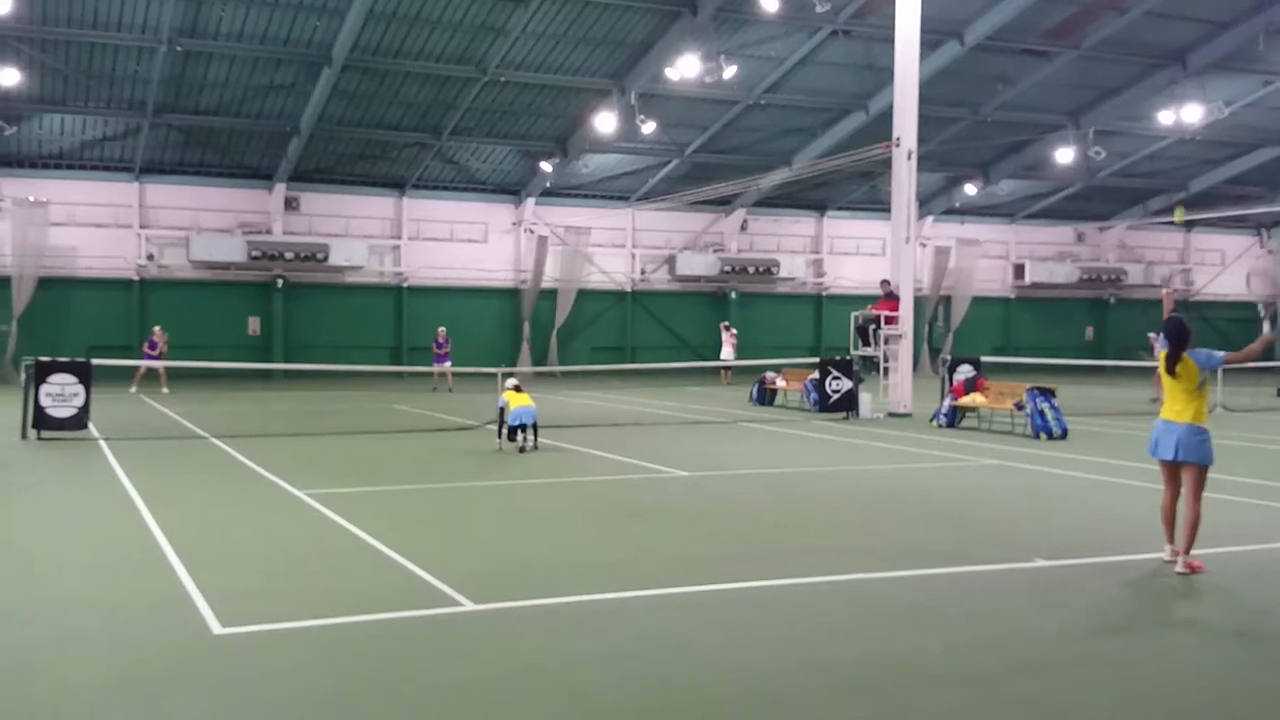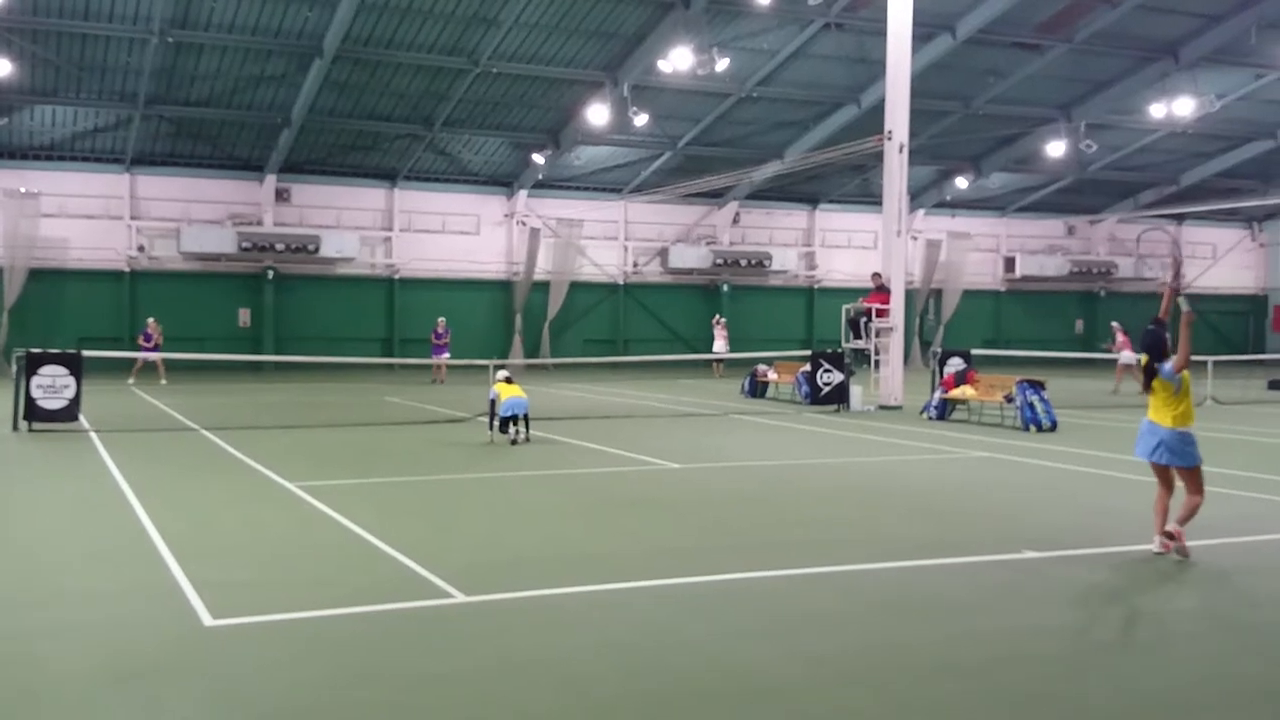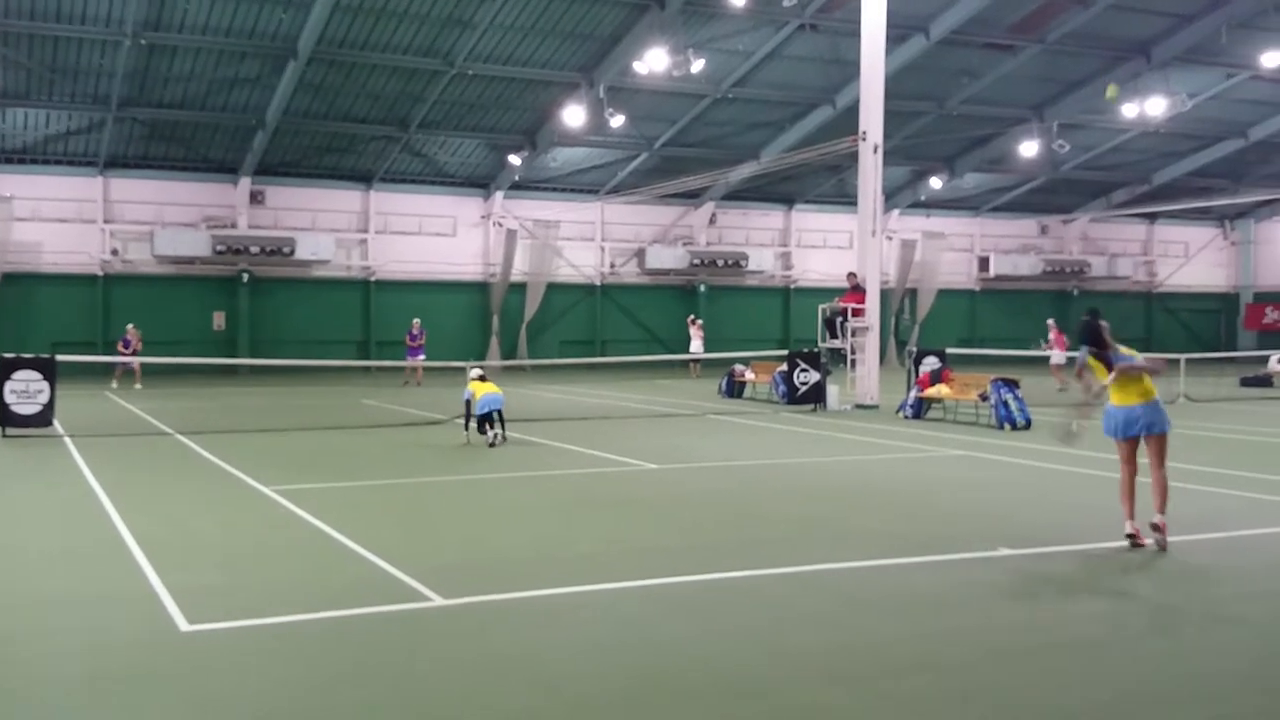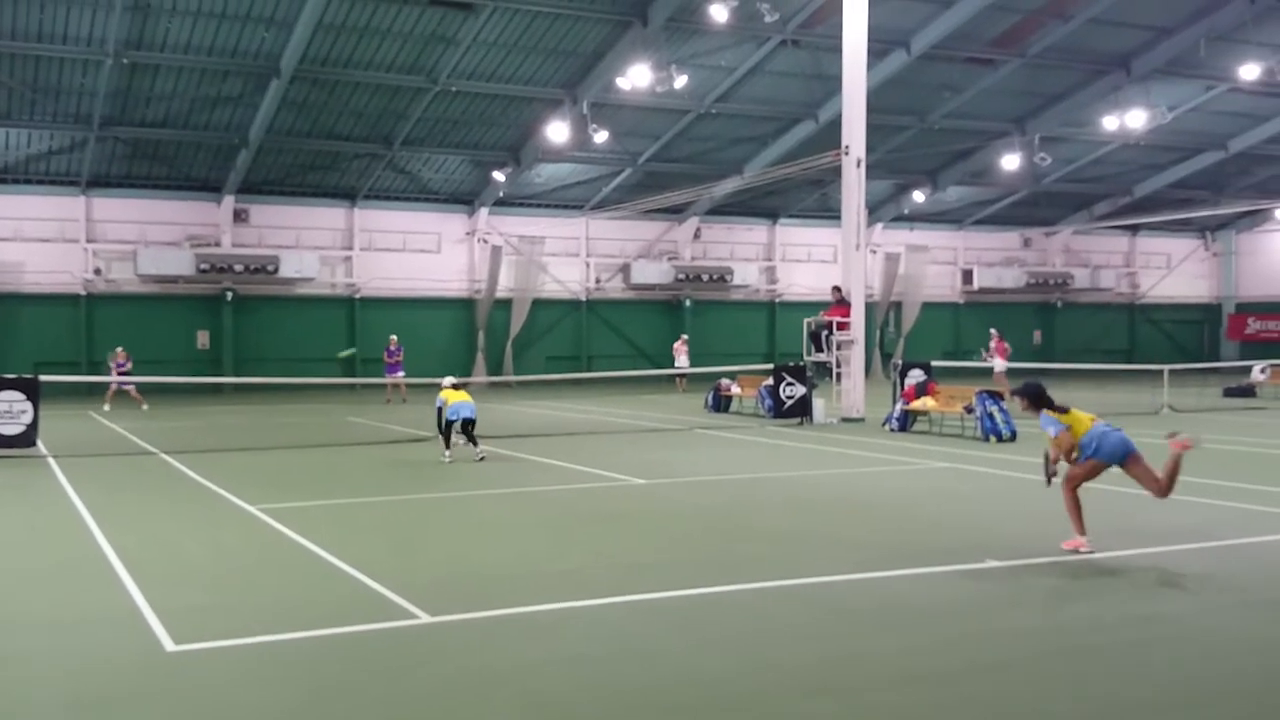
dt=0.5s
person 1, frame 1
left shoulder: (1164, 353)
right shoulder: (1198, 358)
left elbow: (1168, 325)
right elbow: (1243, 356)
left wrist: (1167, 295)
right wrist: (1266, 339)
left hip: (1165, 431)
right hip: (1191, 435)
left knee: (1170, 493)
right knee: (1192, 499)
left ankle: (1170, 548)
right ankle: (1184, 559)
person 1, frame 2
left shoulder: (1148, 360)
right shoulder: (1167, 370)
left elbow: (1160, 320)
right elbow: (1183, 360)
left wrist: (1171, 288)
right wrist: (1185, 323)
left hip: (1151, 432)
right hip: (1175, 438)
left knee: (1165, 488)
right knee: (1195, 493)
left ankle: (1159, 539)
right ankle: (1174, 528)
person 1, frame 3
left shoulder: (1089, 355)
right shoulder: (1121, 355)
left elbow: (1080, 365)
right elbow: (1155, 370)
left hip: (1120, 414)
right hip: (1148, 412)
left knee: (1128, 471)
right knee: (1157, 470)
left ankle: (1129, 526)
right ankle: (1159, 521)
person 1, frame 4
left shoulder: (1046, 417)
right shoulder: (1054, 410)
left elbow: (1068, 443)
right elbow: (1061, 443)
left wrist: (1058, 460)
right wrist: (1060, 460)
left hip: (1101, 444)
right hip: (1115, 438)
left knee: (1069, 485)
right knee: (1161, 490)
left ankle: (1082, 540)
right ankle: (1176, 448)
